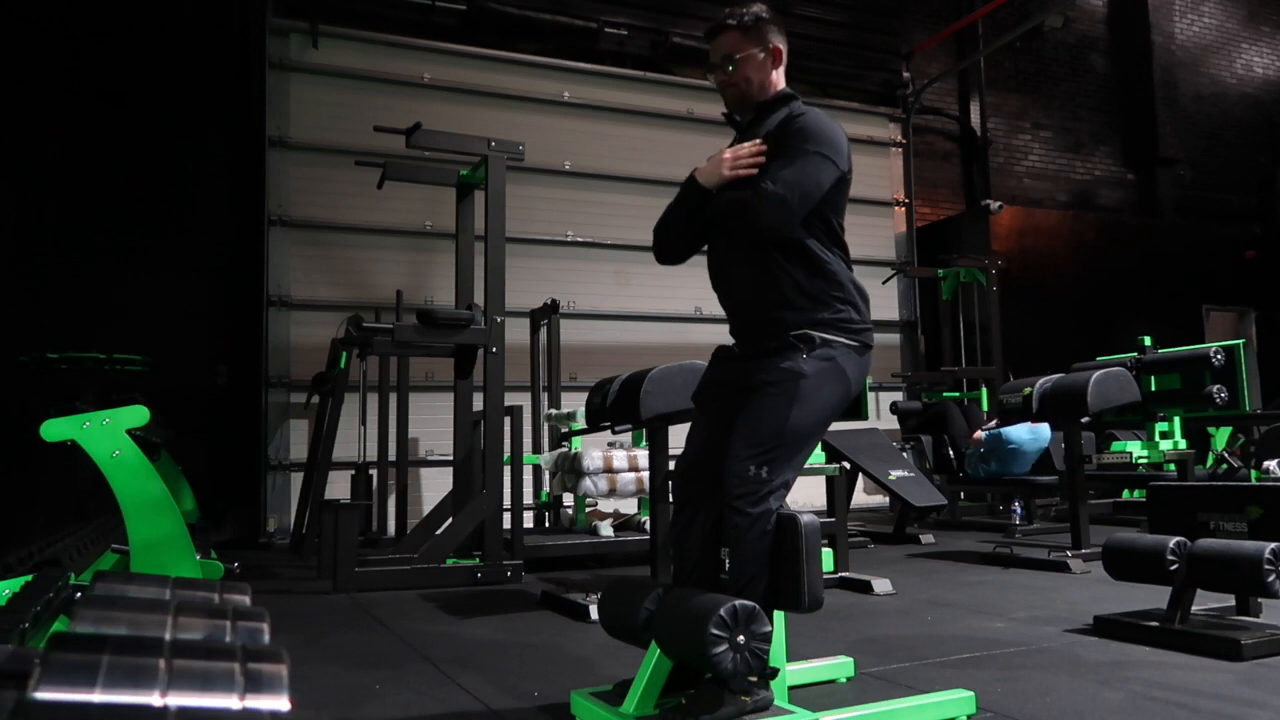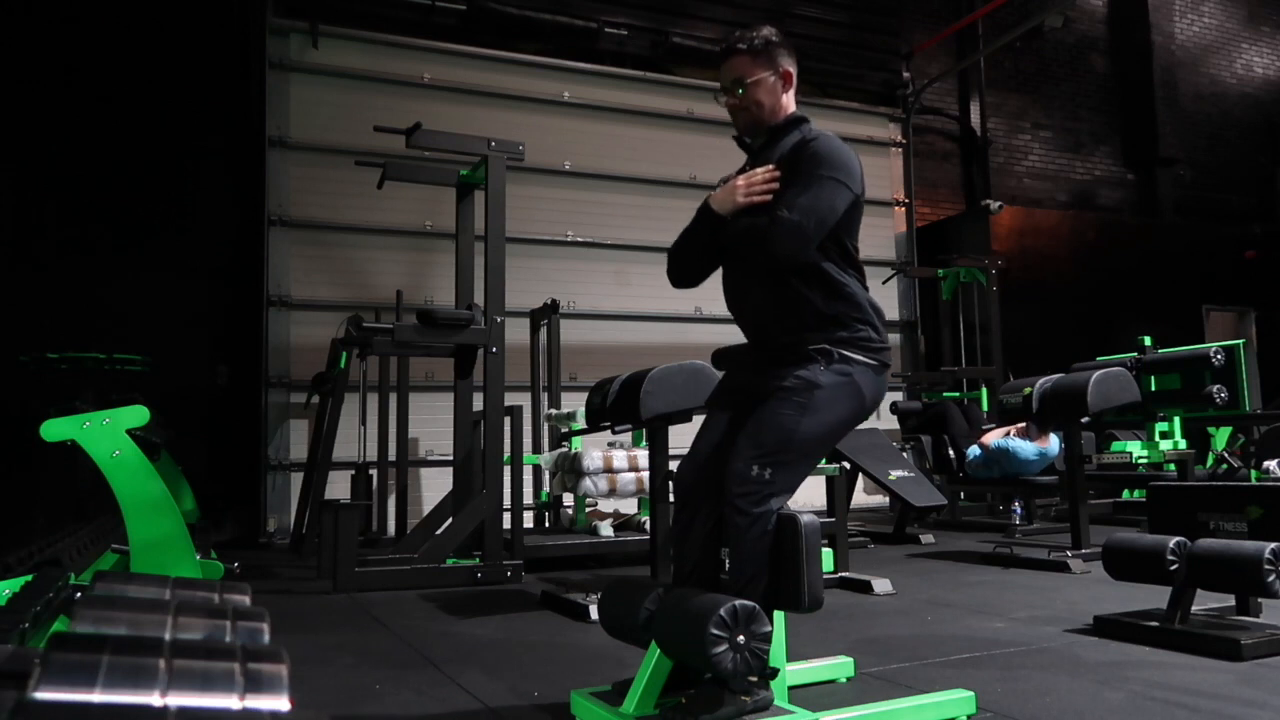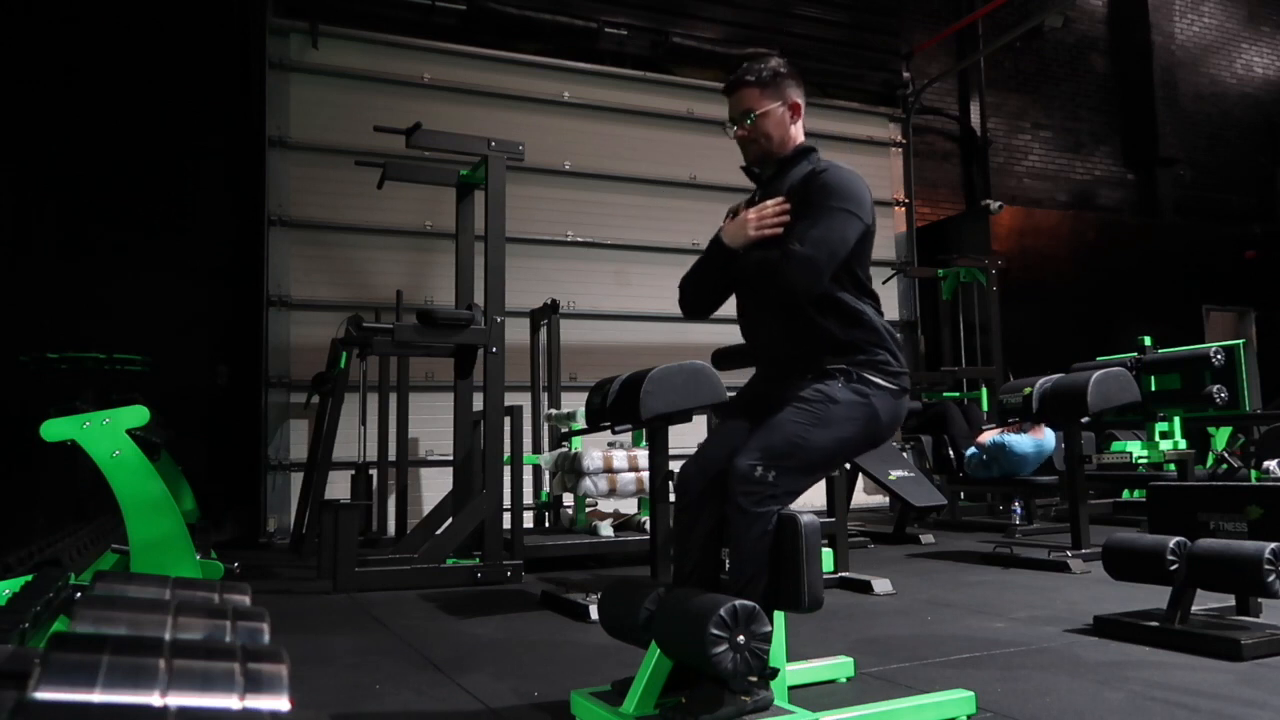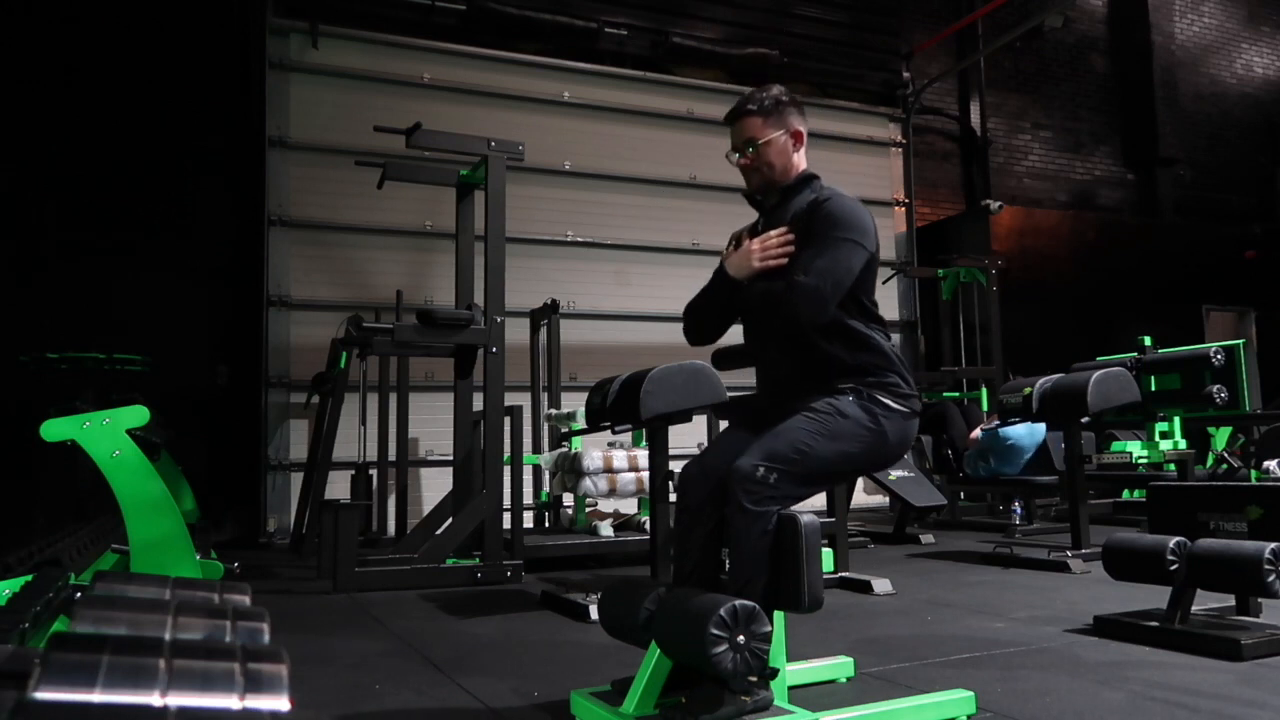
dt=0.3s
person 1, frame 1
left shoulder: (811, 132)
right shoulder: (731, 150)
left elbow: (769, 212)
right elbow: (668, 245)
left wrist: (712, 196)
right wrist: (703, 184)
left hip: (817, 343)
right hip: (754, 345)
left knee: (749, 485)
right knee: (697, 482)
person 1, frame 2
left shoulder: (824, 156)
right shoulder: (743, 173)
left elbow: (786, 239)
right elbow: (682, 269)
left wrist: (728, 221)
right wrist: (717, 210)
left hip: (838, 357)
right hip: (769, 357)
left knee: (750, 480)
right knee: (697, 479)
person 1, frame 3
left shoulder: (834, 186)
right shoulder: (750, 204)
left elbow: (798, 273)
right elbow: (693, 300)
left wrist: (741, 255)
right wrist: (728, 244)
left hip: (855, 379)
right hip: (784, 378)
left knee: (753, 479)
right knee: (699, 482)
person 1, frame 4
left shoulder: (837, 214)
right shoulder: (752, 234)
left elbow: (803, 304)
right elbow: (698, 328)
left wrist: (745, 286)
right wrist: (733, 274)
left hip: (867, 403)
right hip: (793, 399)
left knee: (753, 477)
right knee: (700, 482)
